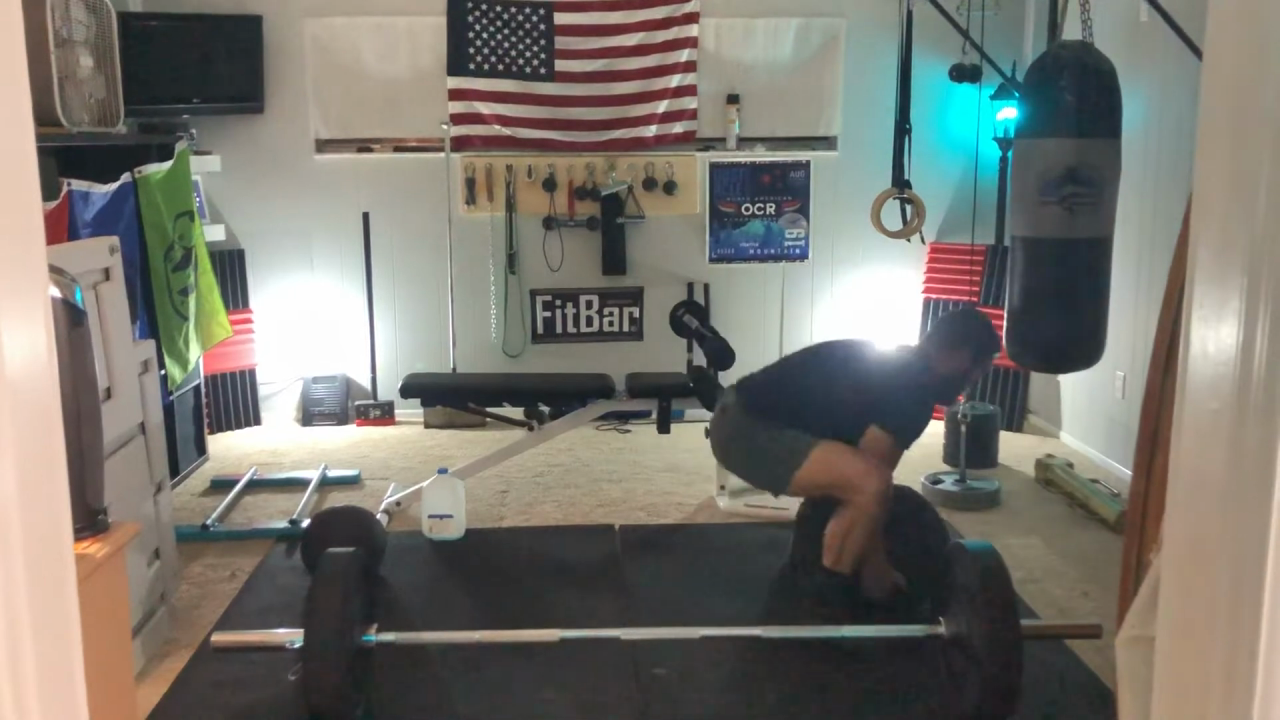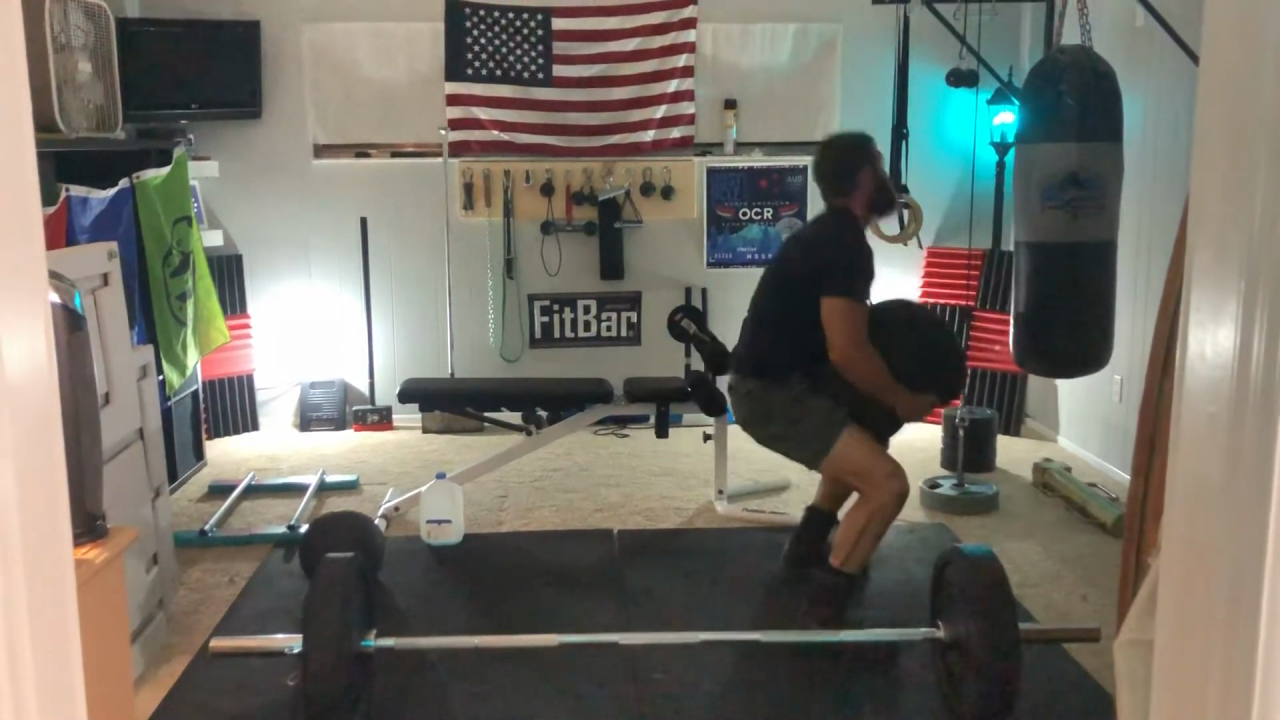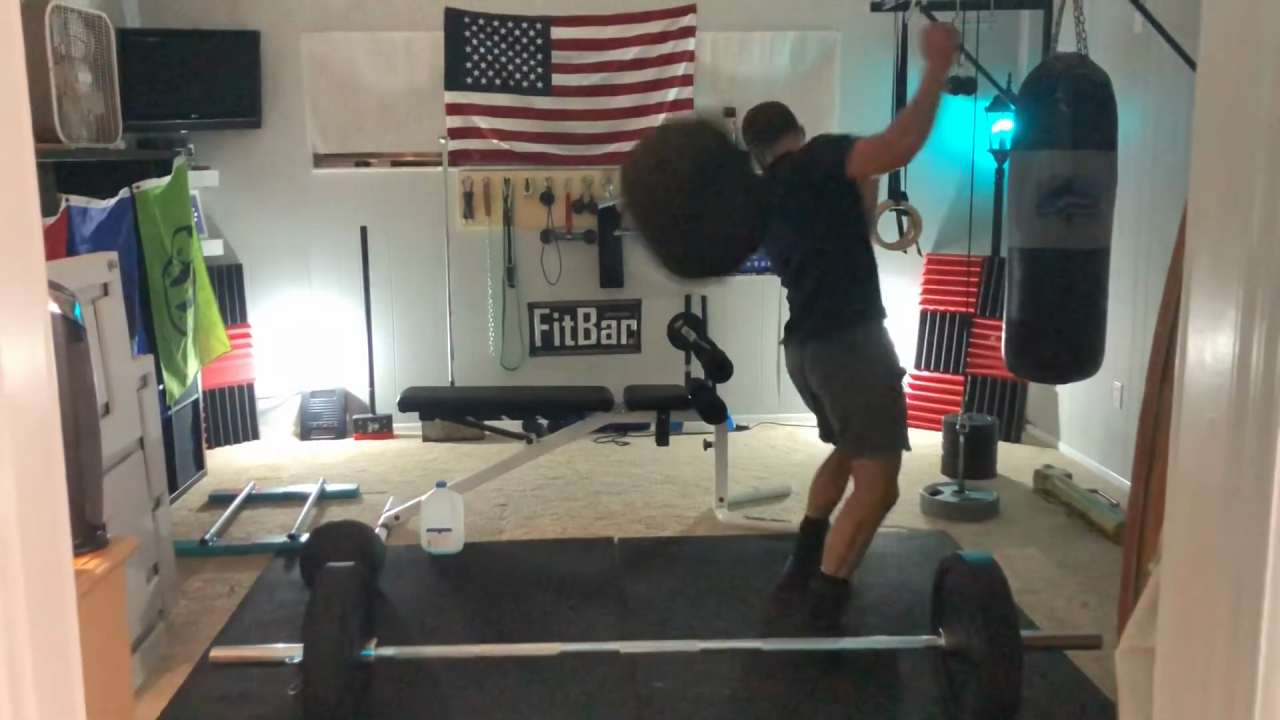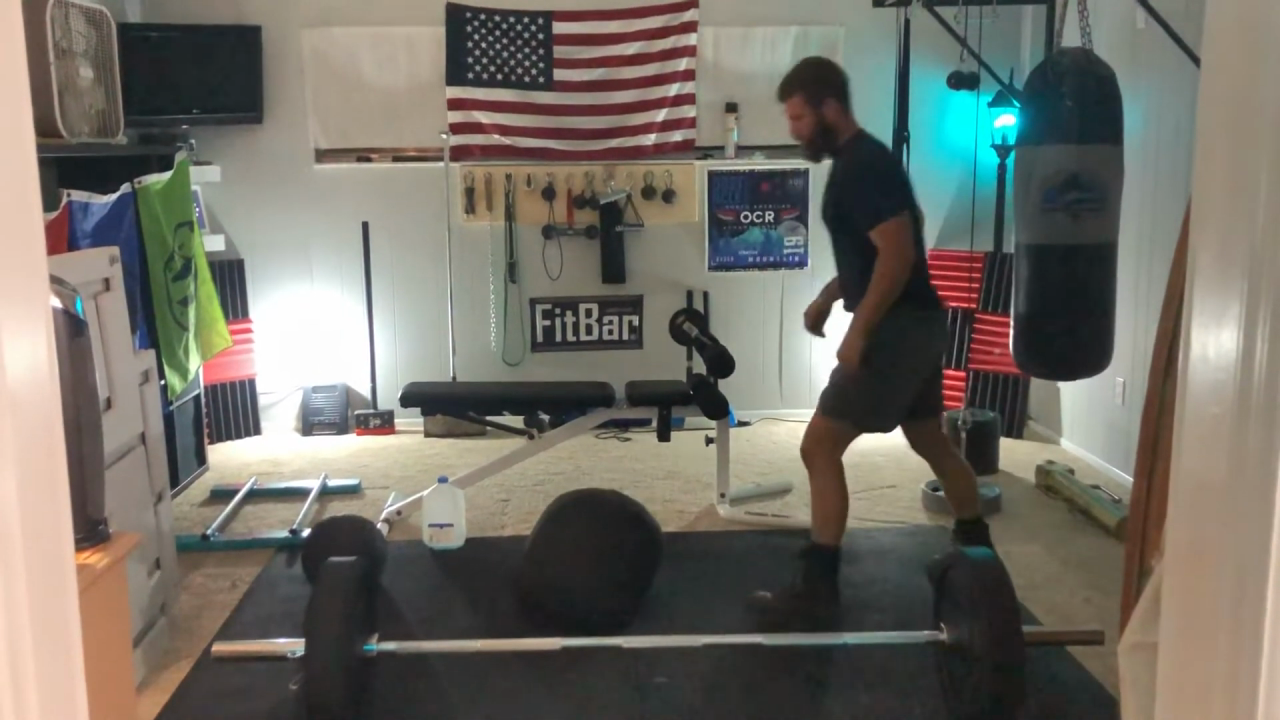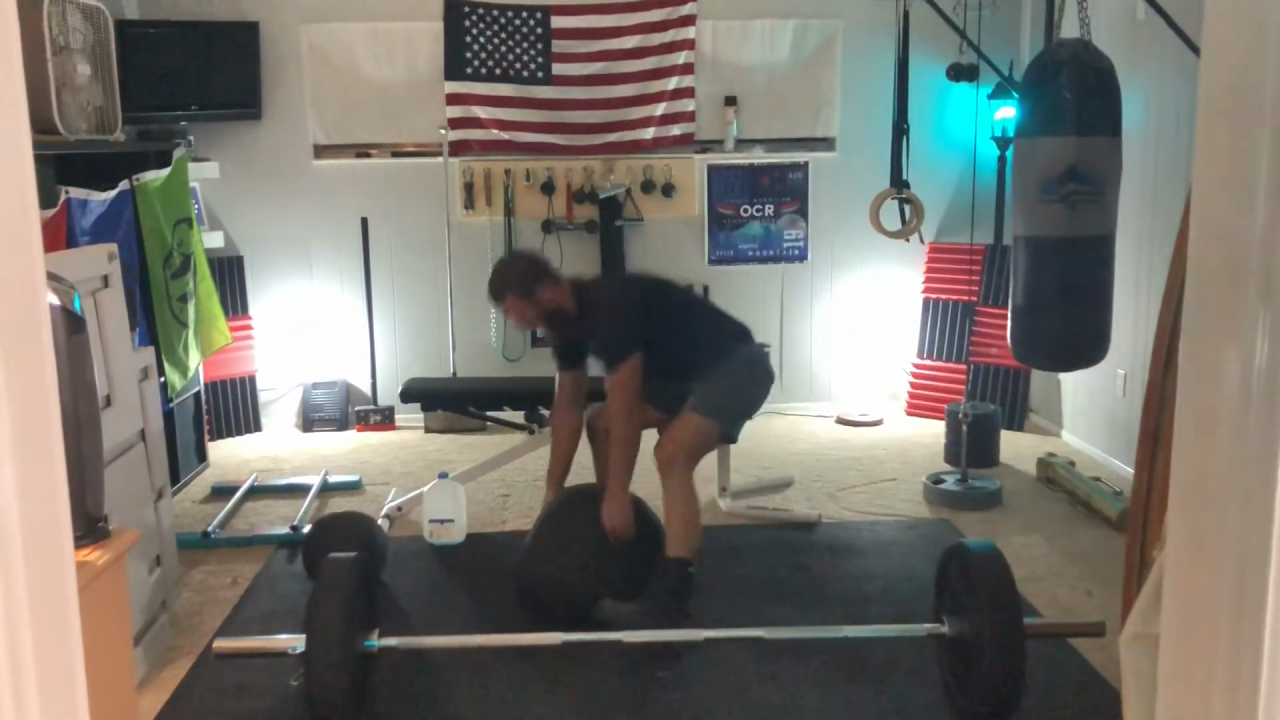
dt=1s
person 1, frame 1
left shoulder: (893, 364)
right shoulder: (911, 394)
left elbow: (860, 464)
right elbow: (870, 483)
right wrist: (876, 566)
left hip: (742, 415)
right hip: (745, 430)
right knee: (870, 485)
person 1, frame 2
left shoulder: (828, 234)
right shoulder: (845, 247)
right elbow: (848, 352)
left wrist: (889, 396)
right wrist: (904, 402)
left hip: (773, 382)
right hip: (772, 395)
left knee: (859, 441)
right knee: (886, 483)
left ankle: (808, 547)
right ankle: (825, 605)
person 1, frame 3
left shoulder: (773, 195)
right shoulder: (818, 162)
right elbow: (899, 147)
left wrist: (858, 194)
right wrist: (936, 69)
left hip: (807, 343)
right hip: (847, 342)
left knee: (851, 452)
right knee: (877, 484)
left ankle: (805, 562)
right ankle: (822, 608)
person 1, frame 4
left shoulder: (858, 169)
right shoulder: (868, 161)
left elbow: (897, 255)
left wrist: (858, 331)
right wrist: (828, 295)
left hip: (897, 328)
right hip: (918, 321)
left knee: (820, 447)
right knee: (931, 440)
left ankle: (817, 589)
right ankle: (977, 551)
person 1, frame 5
left shoulder: (611, 309)
right shoulder: (568, 319)
left elbow: (624, 409)
right elbow: (568, 405)
left wrist: (617, 492)
right wrist: (554, 486)
left hip: (735, 366)
left knee: (672, 456)
right knee: (600, 422)
left ankle: (670, 599)
right ankle: (608, 539)
